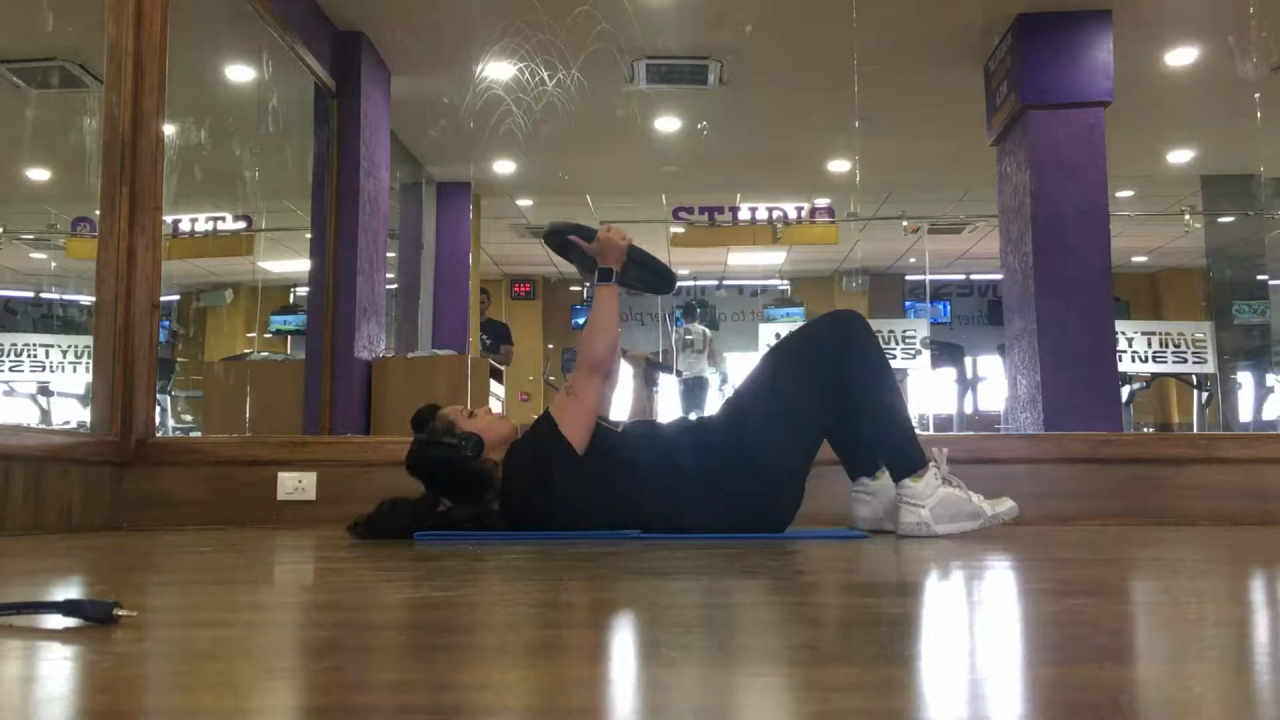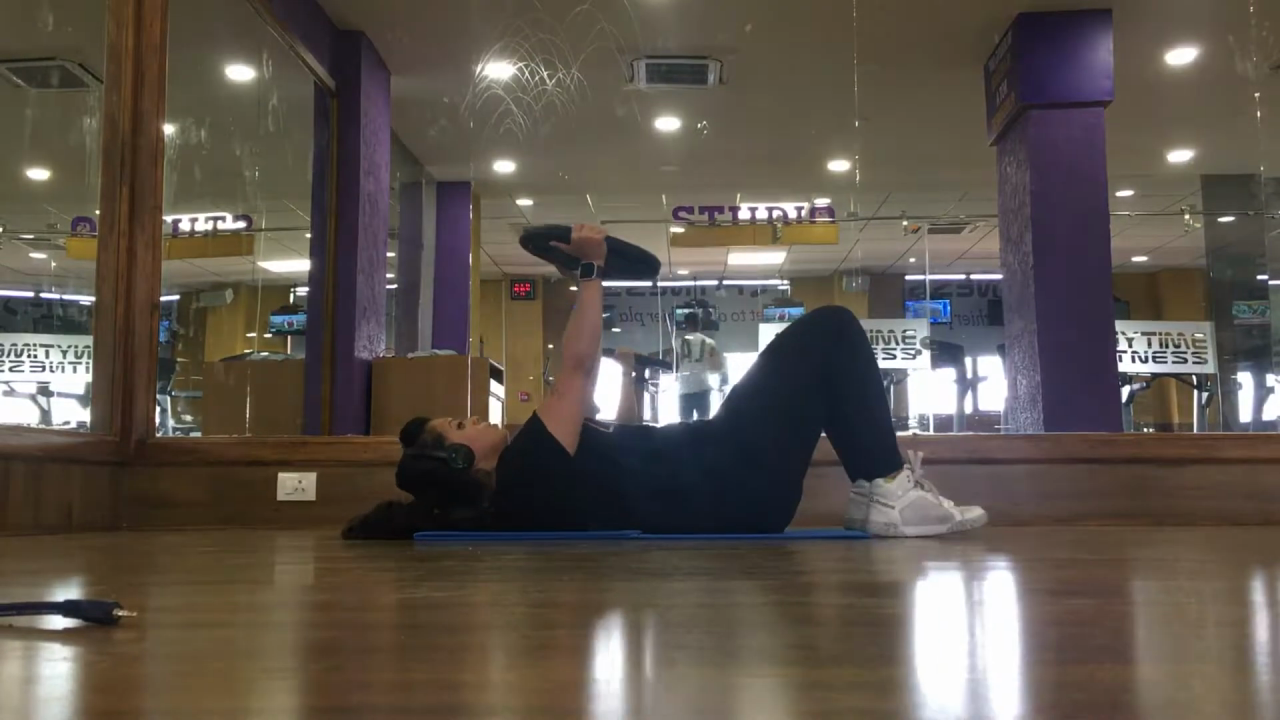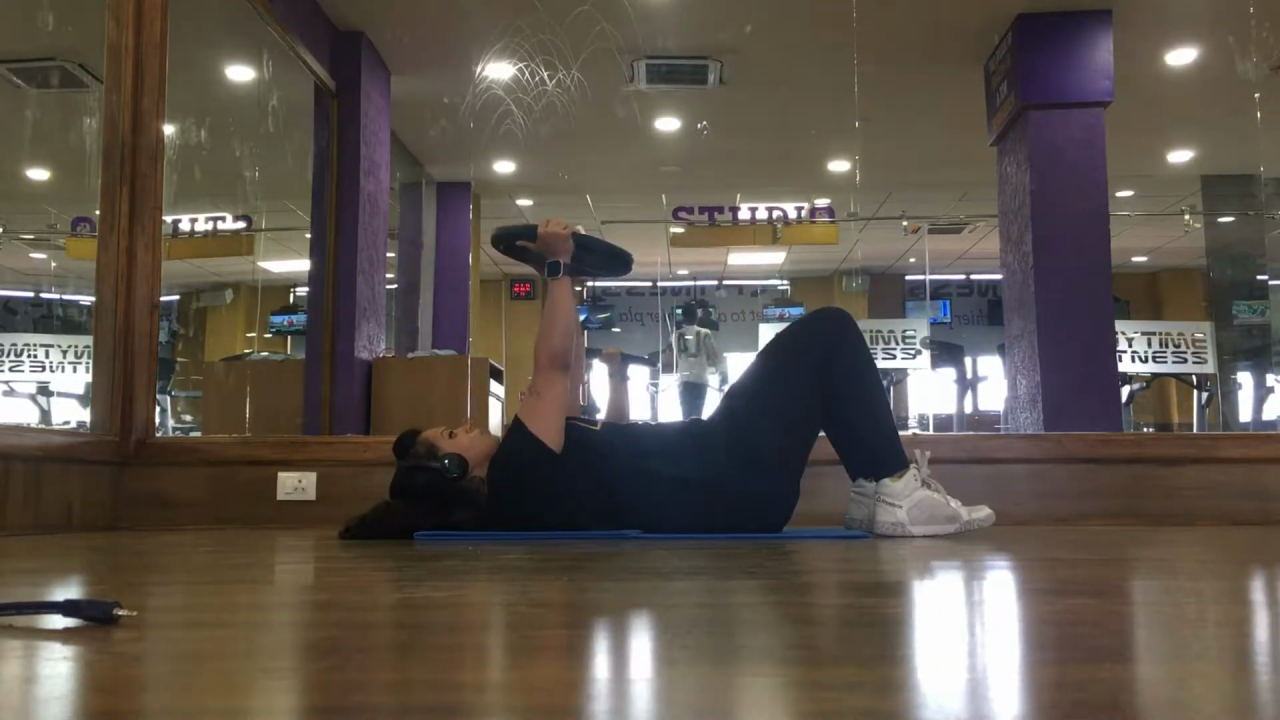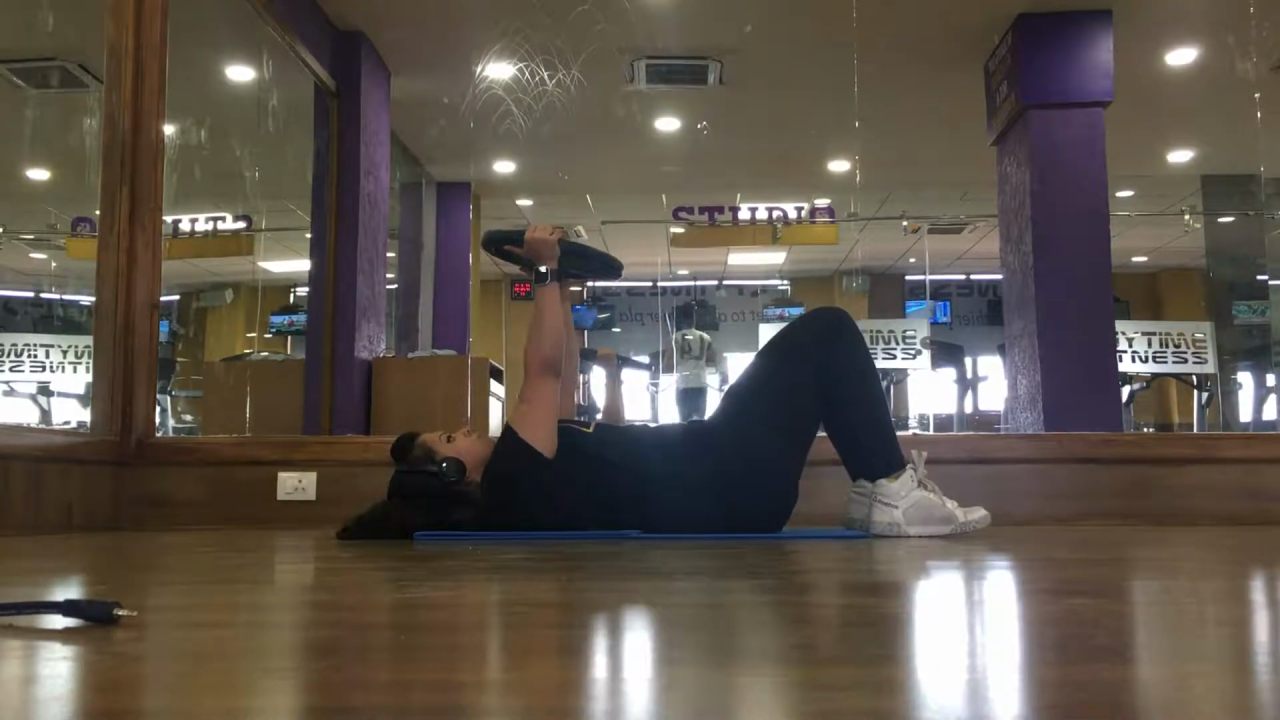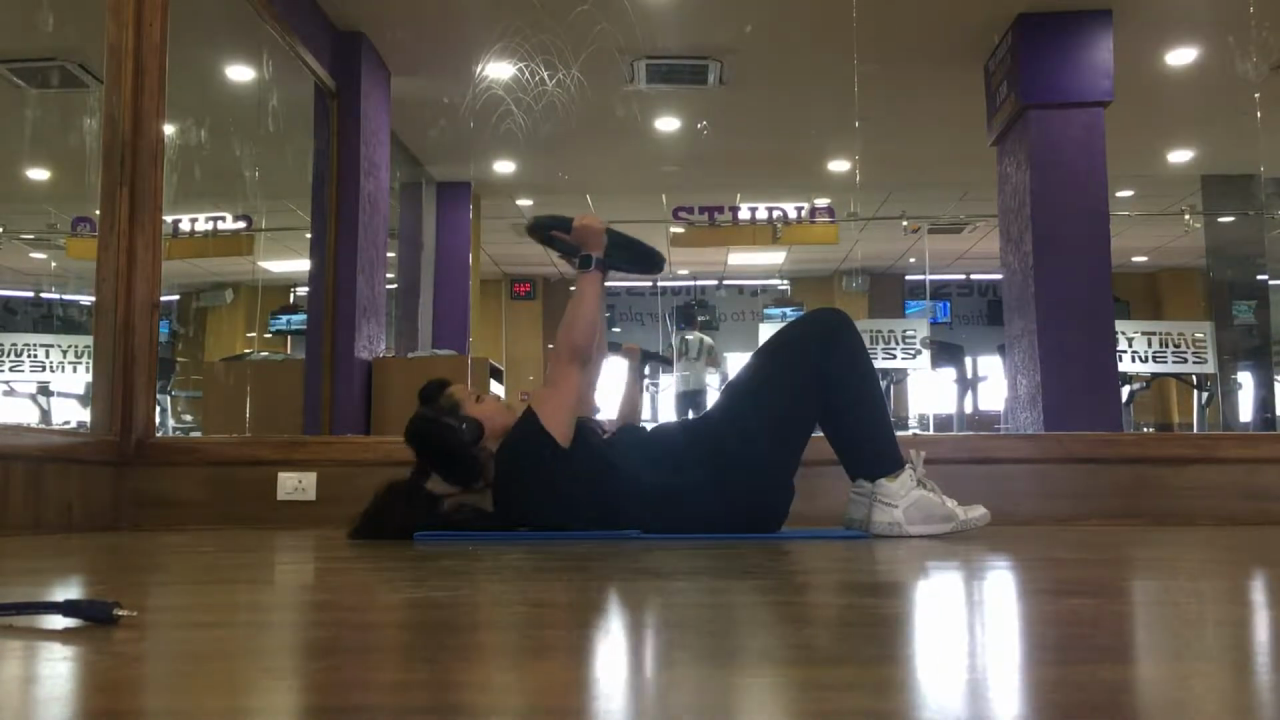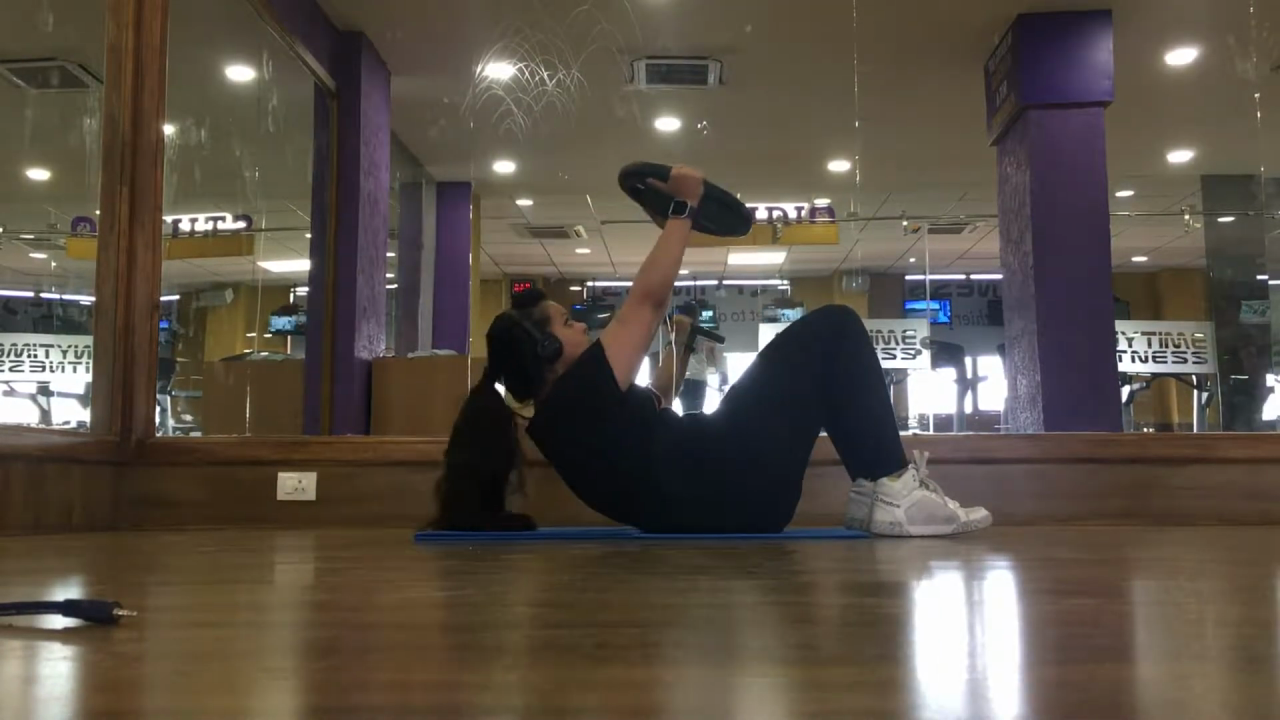
dt=0.5s
person 1, frame 1
left shoulder: (523, 488)
right shoulder: (534, 468)
right elbow: (591, 373)
right wrist: (607, 273)
left hip: (722, 481)
right hip: (739, 484)
left knee: (829, 351)
right knee: (841, 333)
left ankle: (874, 491)
right ankle: (918, 489)
person 1, frame 2
left shoulder: (518, 488)
right shoulder: (526, 472)
right elbow: (575, 370)
left wrist: (626, 368)
right wrist: (592, 270)
left hip: (719, 480)
right hip: (736, 486)
left knee: (820, 342)
right knee: (831, 329)
left ankle: (872, 492)
right ankle: (891, 493)
person 1, frame 3
left shoulder: (512, 488)
right shoulder: (518, 475)
left elbow: (576, 411)
right elbow: (552, 369)
left wrist: (581, 314)
right wrist: (558, 267)
left hip: (715, 478)
right hip: (731, 486)
left knee: (821, 350)
right knee: (827, 330)
left ankle: (877, 489)
right ankle: (894, 493)
person 1, frame 4
left shoulder: (509, 486)
right shoulder: (512, 480)
left elbow: (560, 395)
right elbow: (542, 374)
left wrist: (559, 294)
right wrist: (546, 272)
left hip: (713, 476)
right hip: (731, 487)
left knee: (818, 340)
right knee: (827, 330)
left ankle: (877, 491)
right ankle: (891, 494)
person 1, frame 5
left shoulder: (515, 482)
right shoulder: (522, 463)
right elbow: (572, 359)
left wrist: (634, 374)
right wrist: (590, 262)
left hip: (711, 491)
right hip: (724, 490)
left knee: (816, 349)
right knee: (825, 332)
left ankle: (879, 487)
right ankle: (889, 492)
person 1, frame 6
left shoulder: (560, 414)
right shoulder: (579, 392)
right elbow: (646, 300)
left wrist: (679, 351)
right wrist: (683, 209)
left hip: (706, 500)
right hip: (731, 492)
left knee: (824, 347)
right knee: (834, 328)
left ankle: (878, 489)
right ankle: (892, 491)
